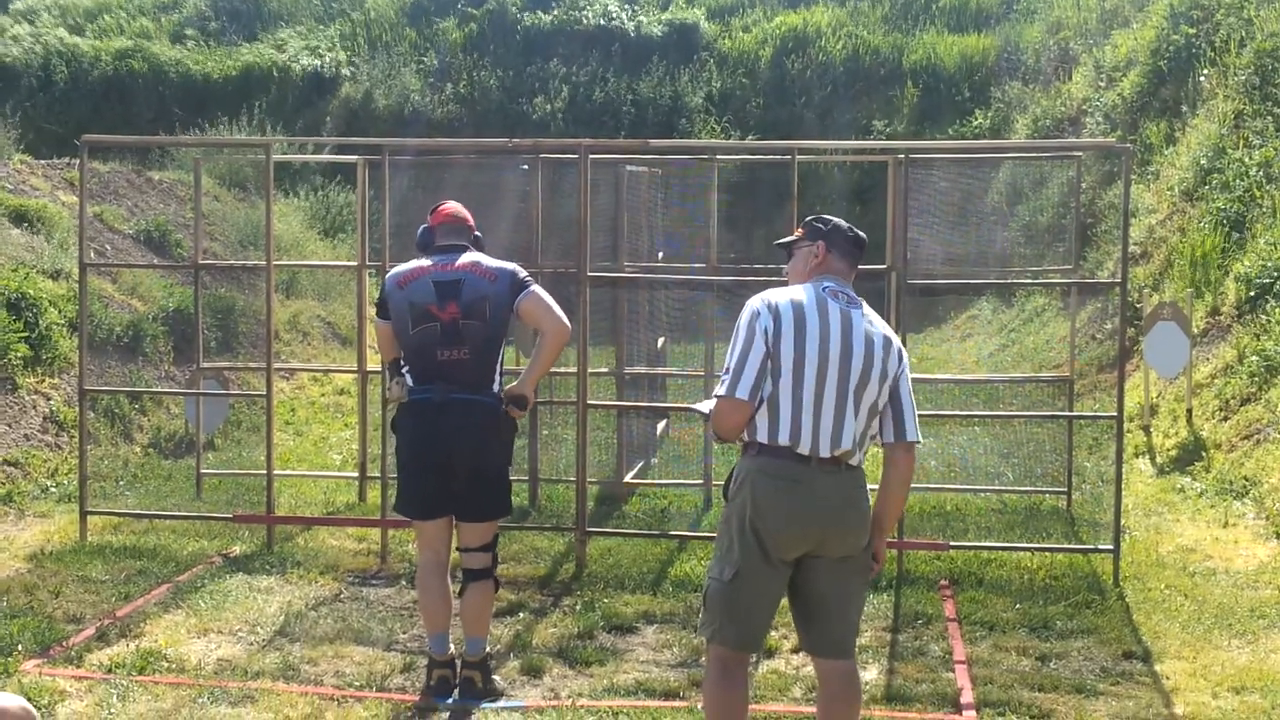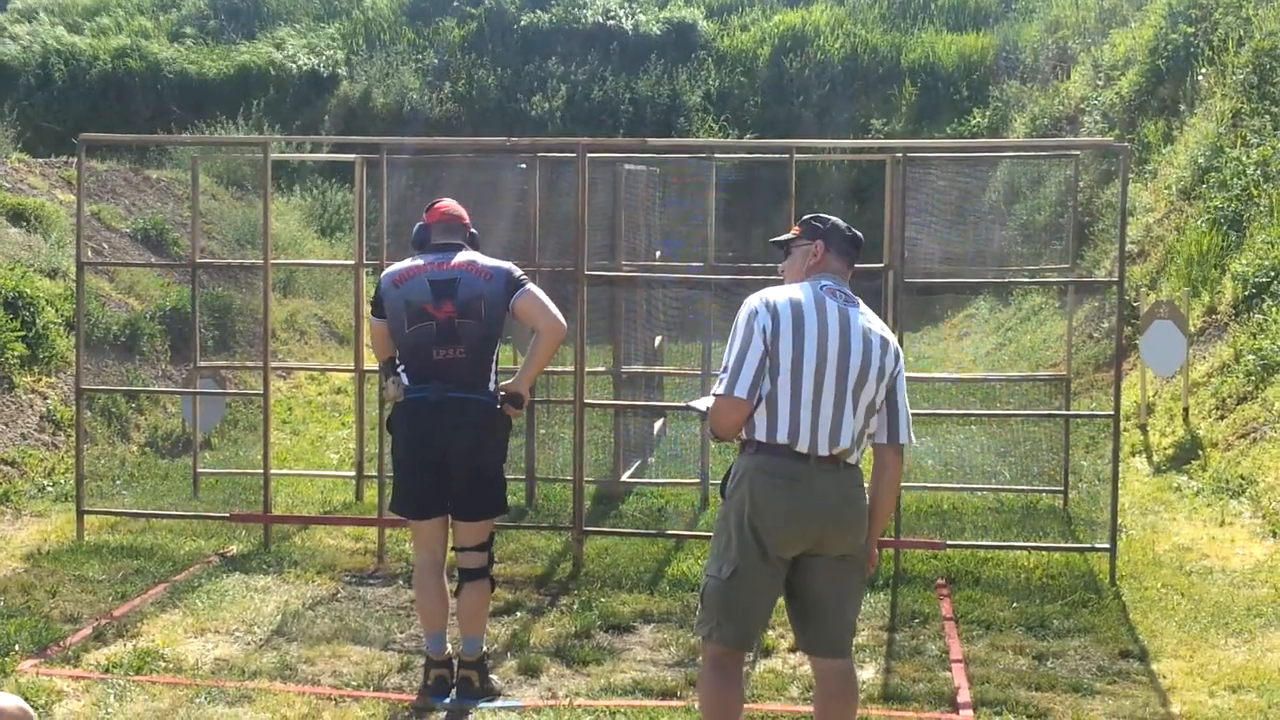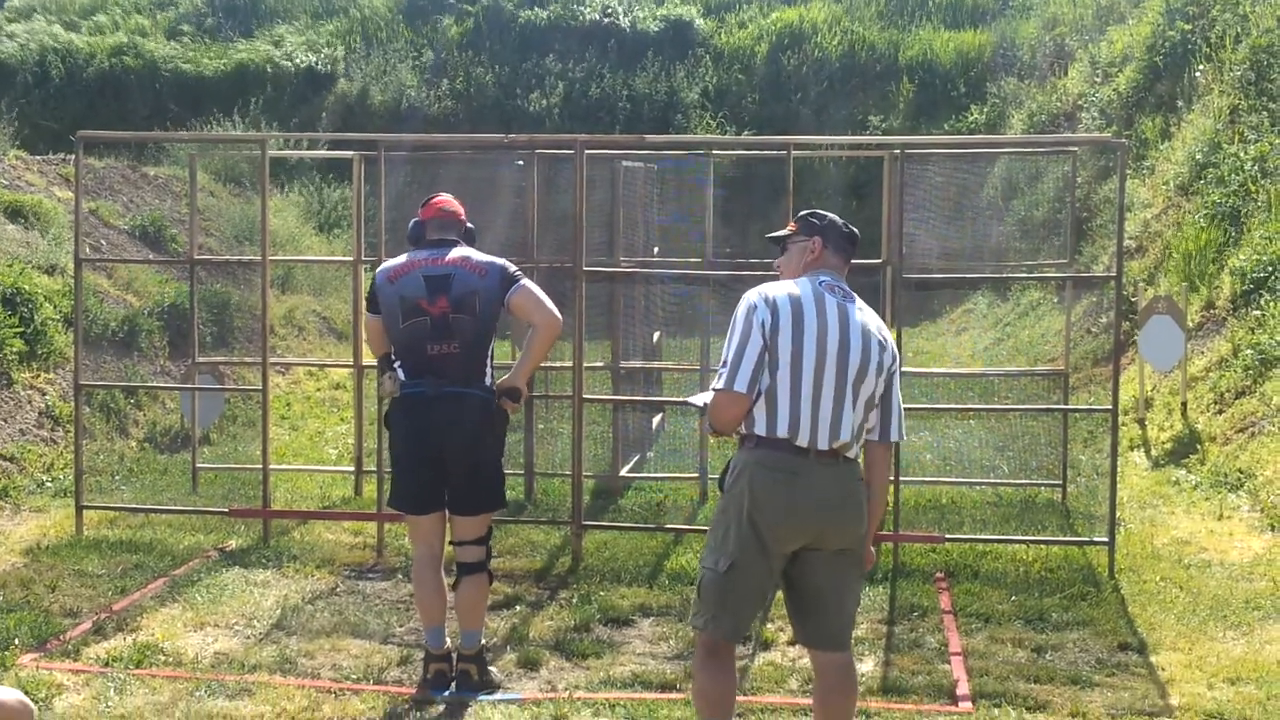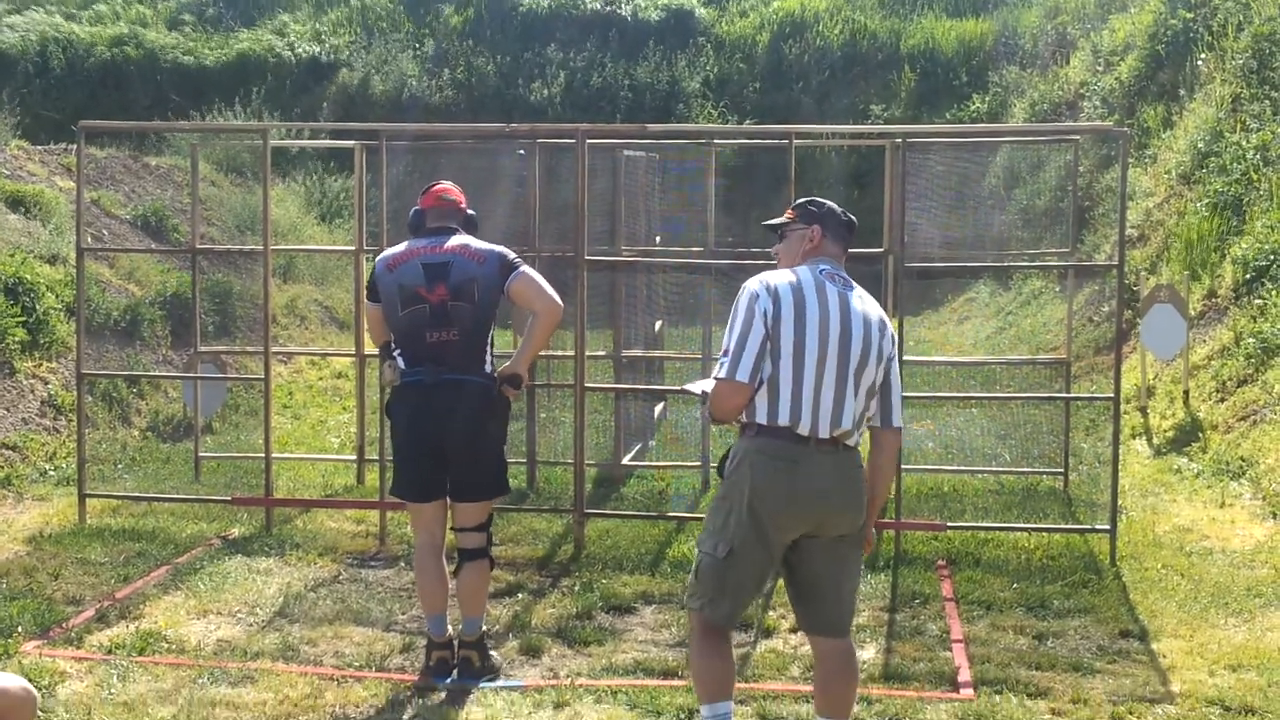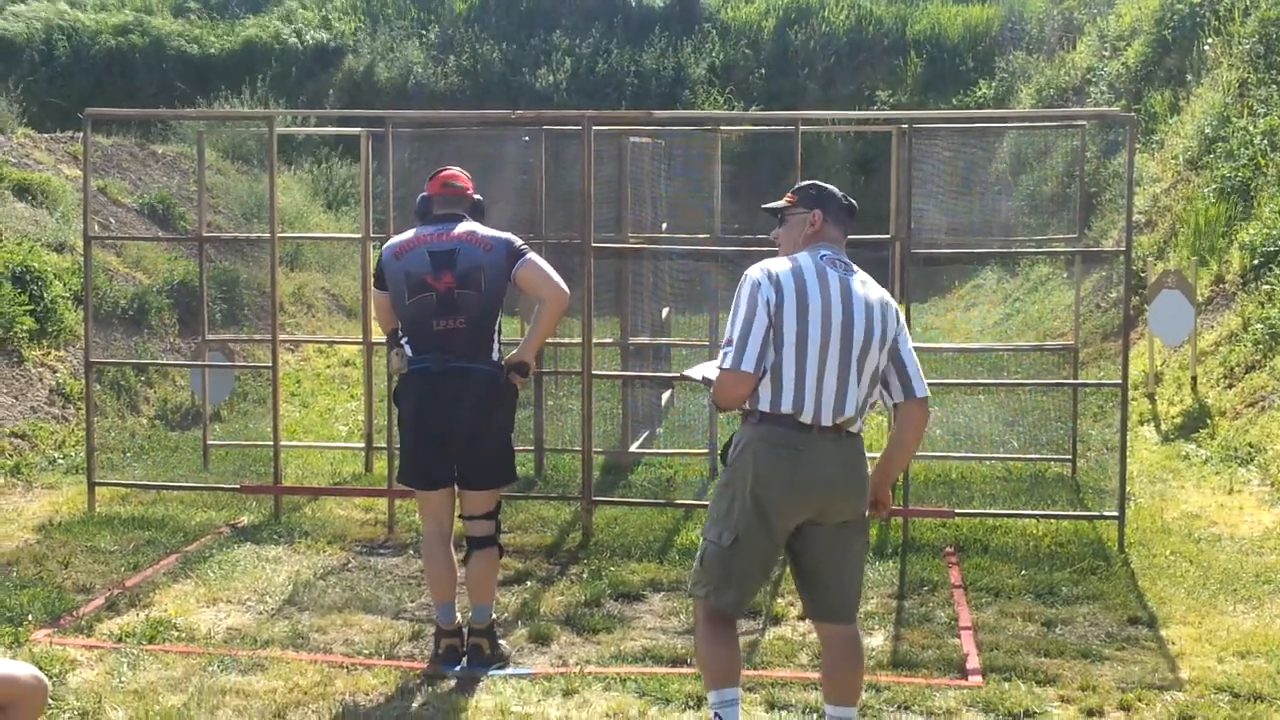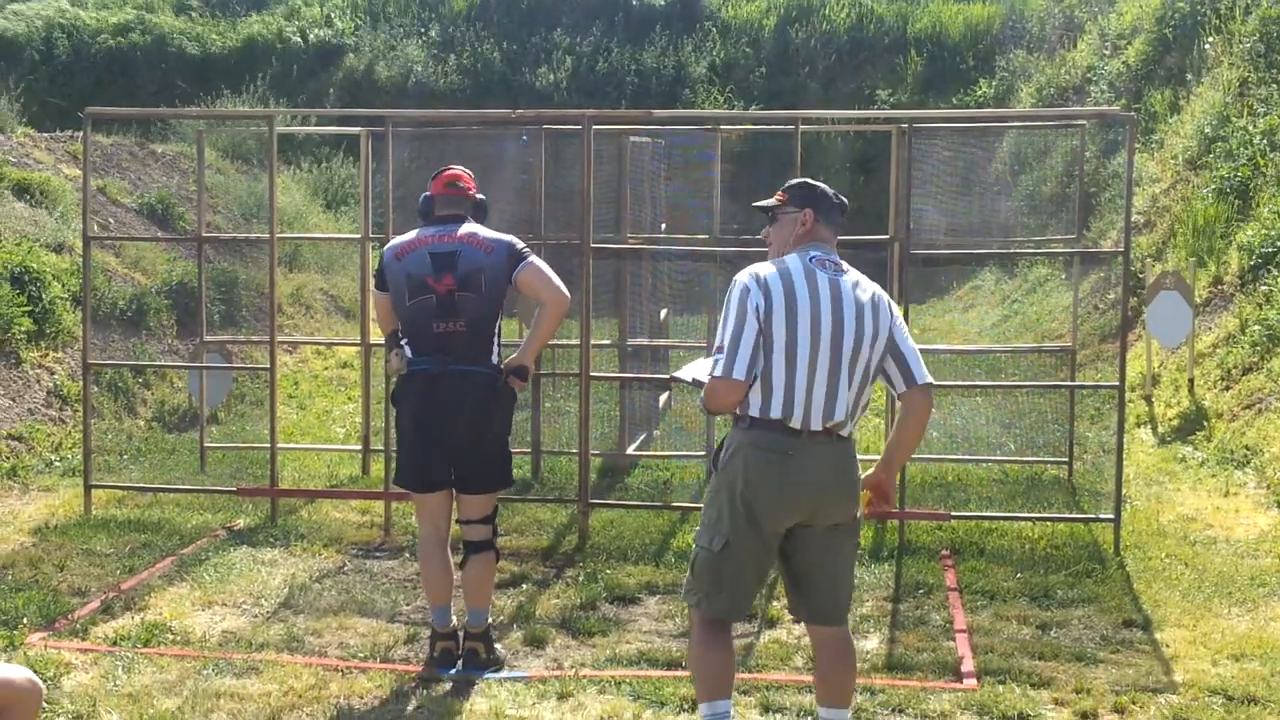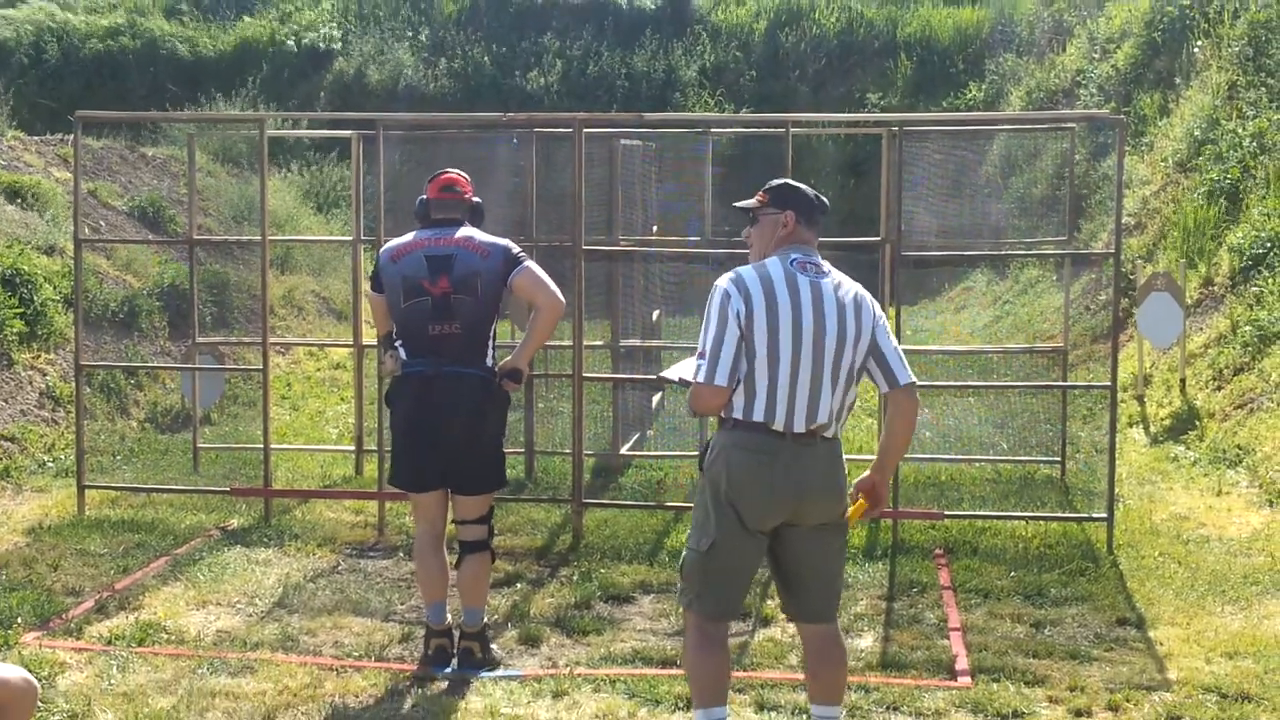
dt=0.1s
person 1, frame 1
left shoulder: (769, 309)
right shoulder: (885, 338)
left elbow: (730, 416)
right elbow: (902, 454)
left wrist: (723, 428)
right wrist: (878, 536)
left hip: (769, 488)
right hip: (844, 499)
left knee: (727, 647)
right knee: (836, 655)
person 1, frame 2
left shoulder: (768, 306)
right shoulder: (881, 337)
left elbow: (728, 414)
right elbow: (891, 455)
left wrist: (721, 428)
right wrist: (870, 537)
left hip: (767, 487)
right hip: (841, 497)
left knee: (723, 646)
right knee: (833, 654)
person 1, frame 3
left shoulder: (766, 301)
right shoulder: (877, 331)
left elbow: (728, 409)
right elbow: (881, 450)
left wrist: (715, 421)
right wrist: (866, 534)
left hip: (766, 481)
right hip: (840, 490)
left knee: (714, 634)
right knee: (831, 646)
person 1, frame 4
left shoulder: (766, 289)
right shoulder: (876, 317)
left elbow: (730, 397)
right elbow: (887, 436)
left wrist: (713, 410)
right wrist: (868, 518)
left hip: (766, 469)
right hip: (840, 478)
left knee: (709, 616)
right knee: (832, 634)
person 1, frame 5
left shoulder: (767, 278)
right shoulder: (878, 301)
left elbow: (734, 387)
right elbow: (915, 407)
left wrist: (715, 394)
right wrist: (883, 479)
left hip: (769, 456)
right hip: (842, 464)
left knee: (716, 605)
right knee: (837, 621)
person 1, frame 6
left shoulder: (757, 281)
right shoulder: (872, 298)
left elbow: (726, 392)
right elbow: (920, 397)
left wrist: (707, 399)
right wrist: (887, 472)
left hip: (759, 461)
right hip: (833, 467)
left knee: (711, 611)
right knee: (829, 622)
person 1, frame 7
left shoulder: (739, 286)
right shoulder: (856, 299)
left elbow: (709, 397)
right elbow: (904, 397)
left wrist: (694, 397)
right wrist: (881, 473)
left hip: (744, 463)
right hip: (818, 467)
left knee: (707, 616)
right knee: (818, 620)
person 2, frame 1
left shoulder: (397, 280)
right shoulder: (502, 274)
left elbow: (387, 353)
right elbow: (558, 326)
right wrist: (525, 386)
left hip: (420, 423)
right hip: (479, 422)
left knee: (431, 554)
right knee: (478, 553)
left ankle: (440, 667)
right ankle: (474, 669)
person 2, frame 2
left shoulder: (392, 279)
right shoulder: (497, 273)
left elbow: (382, 351)
right elbow: (554, 325)
right wrist: (520, 384)
left hip: (416, 422)
right hip: (475, 420)
left knee: (427, 553)
right knee: (474, 553)
left ankle: (437, 666)
right ankle: (471, 668)
person 2, frame 3
left shoulder: (387, 275)
right shoulder: (491, 268)
left elbow: (378, 347)
right elbow: (549, 320)
right wrist: (518, 378)
left hip: (412, 417)
right hip: (472, 416)
left knee: (426, 549)
right knee: (473, 547)
left ankle: (436, 660)
right ankle: (471, 661)
person 2, frame 4
left shoulder: (387, 264)
right shoulder: (491, 256)
left elbow: (378, 335)
right elbow: (550, 306)
right wrist: (518, 365)
left hip: (413, 405)
right hip: (473, 403)
left knee: (427, 537)
right knee: (474, 534)
left ankle: (438, 648)
right ankle: (472, 648)
person 2, frame 5
left shoulder: (393, 251)
right shoulder: (498, 244)
left elbow: (386, 322)
right elbow: (556, 293)
right wrist: (526, 353)
left hip: (420, 393)
right hip: (480, 391)
left knee: (435, 524)
right knee: (482, 522)
left ankle: (447, 636)
right ankle: (482, 636)
person 2, frame 6
left shoulder: (395, 252)
right shoulder: (499, 246)
left elbow: (385, 324)
right elbow: (557, 297)
right wrist: (525, 357)
left hip: (419, 396)
right hip: (479, 394)
left knee: (432, 527)
right knee: (479, 525)
left ankle: (442, 639)
right ankle: (478, 640)
person 2, frame 7
left shoulder: (391, 254)
right shoulder: (496, 250)
left elbow: (382, 324)
right elbow: (552, 301)
right wrist: (519, 360)
left hip: (414, 397)
right hip: (473, 396)
left knee: (427, 526)
right knee: (474, 526)
left ankle: (437, 637)
right ankle: (472, 639)
